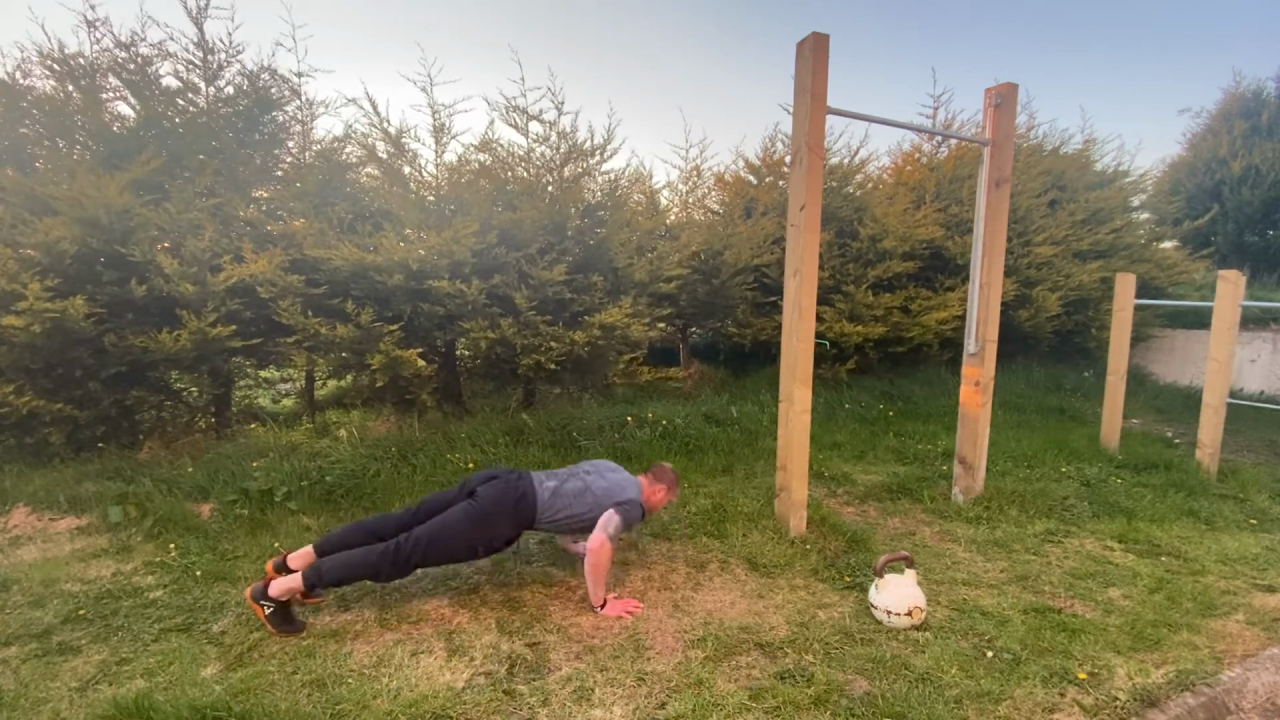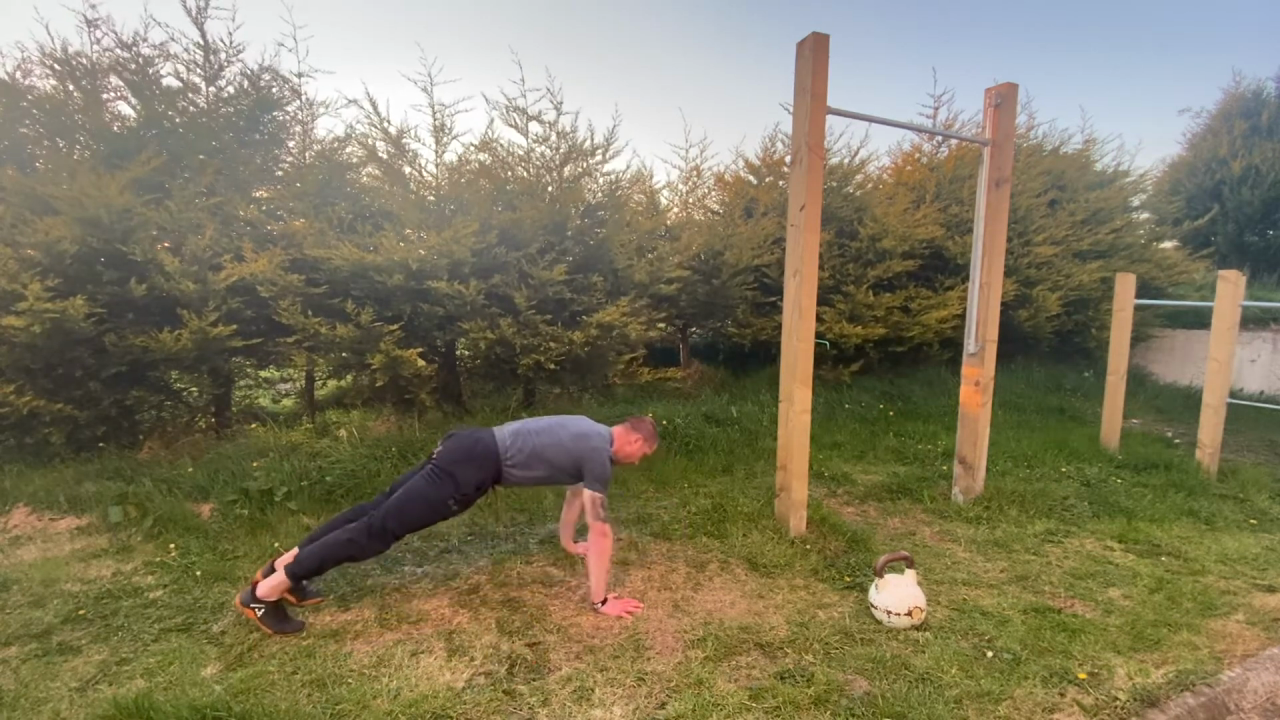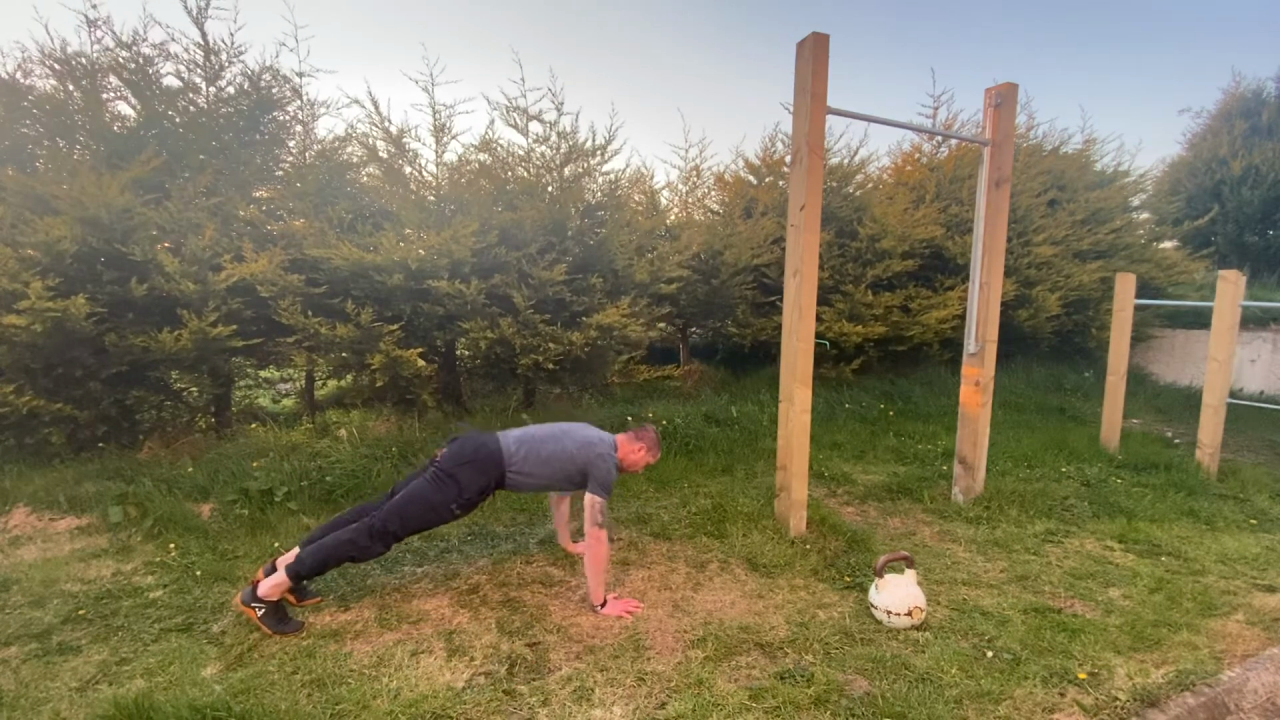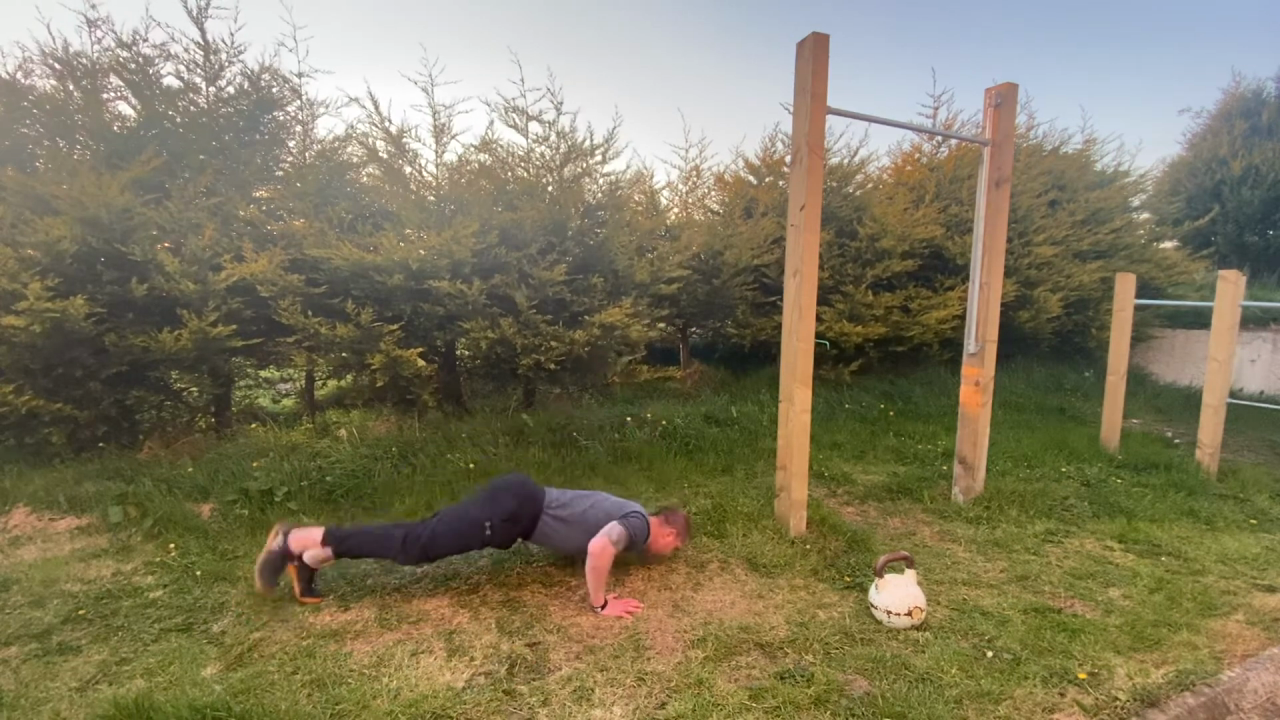
dt=0.5s
person 1, frame 1
left shoulder: (610, 467)
right shoulder: (631, 504)
right elbow: (598, 547)
left wrist: (570, 542)
right wrist: (600, 602)
left hip: (504, 481)
right hip: (505, 513)
left knee: (400, 523)
right knee: (402, 554)
left ankle: (291, 561)
right ankle: (275, 591)
person 1, frame 2
left shoulder: (591, 433)
right shoulder: (600, 454)
left elbow: (573, 489)
right elbow: (600, 531)
left wrist: (568, 543)
right wrist: (601, 600)
left hip: (470, 444)
right hip: (475, 465)
left knee: (380, 508)
right knee: (381, 528)
left ankle: (280, 565)
right ankle: (264, 592)
person 1, frame 3
left shoulder: (593, 439)
right shoulder: (606, 463)
right elbow: (596, 536)
left wrist: (566, 541)
right wrist: (601, 601)
left hip: (474, 447)
right hip: (478, 469)
left knee: (382, 508)
right knee: (381, 528)
left ankle: (282, 564)
right ankle: (265, 590)
person 1, frame 4
left shoulder: (624, 511)
right shoulder: (637, 525)
right elbow: (599, 549)
left wrist: (594, 546)
right wrist: (600, 603)
left hip: (522, 494)
right hip: (517, 506)
left knee: (422, 532)
right knee: (414, 544)
left ankle: (307, 558)
right ankle: (296, 541)
